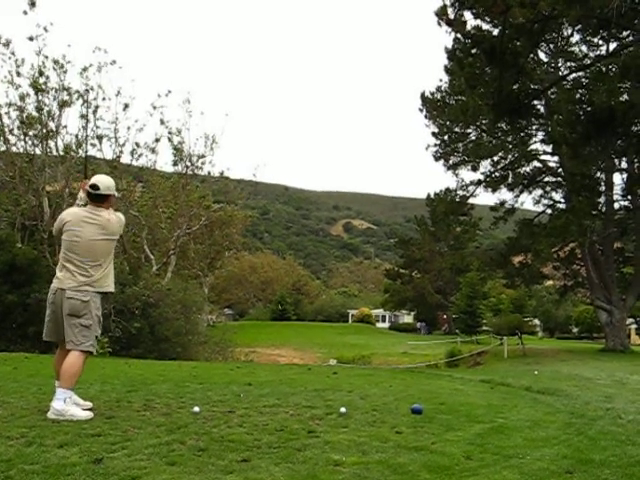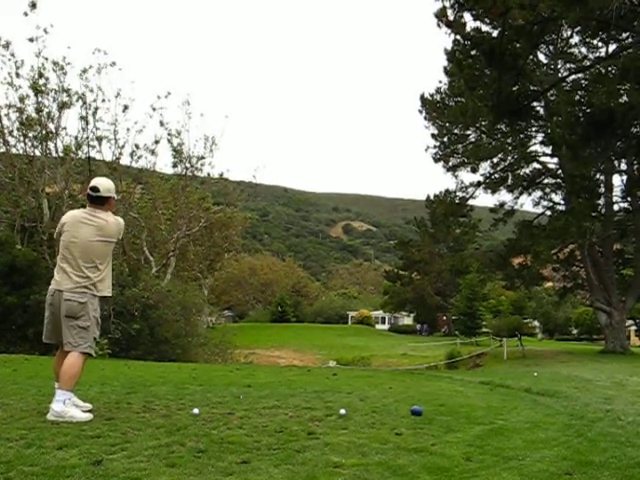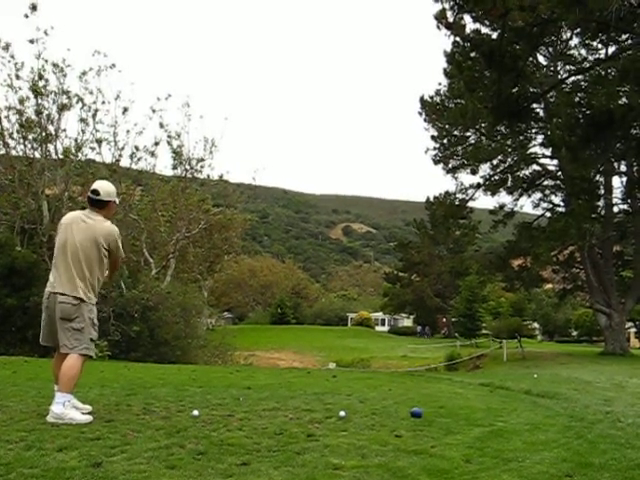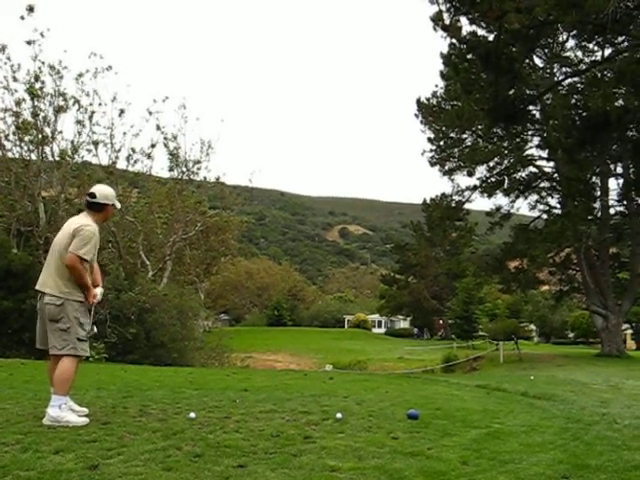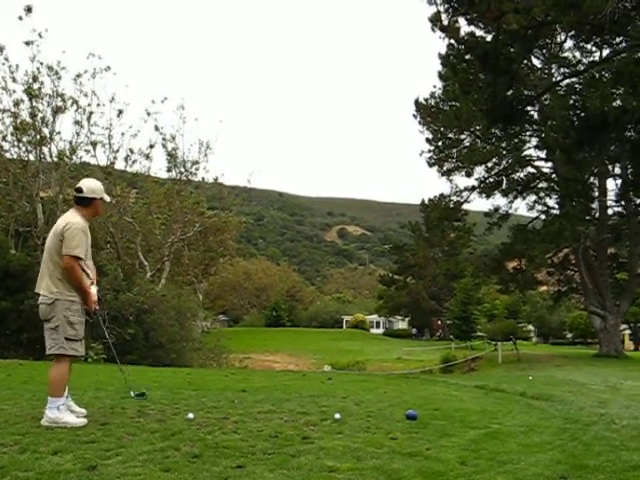
dt=0.4s
person 1, frame 1
left shoulder: (71, 215)
right shoulder: (116, 221)
left elbow: (56, 229)
left wrist: (80, 201)
right wrist: (91, 196)
left hip: (60, 289)
right hip: (83, 294)
left knee: (64, 345)
right knee: (79, 348)
left ankle: (64, 395)
right ankle: (60, 404)
person 1, frame 2
left shoulder: (70, 217)
right shoulder: (115, 224)
right wrist: (103, 208)
left hip: (58, 291)
right hip: (82, 296)
left knee: (64, 347)
right knee: (78, 349)
left ankle: (63, 396)
right ankle: (60, 405)
person 1, frame 3
left shoulder: (68, 218)
right shoulder: (109, 231)
right elbow: (116, 262)
right wrist: (108, 275)
left hip: (54, 292)
right hip: (77, 298)
left knee: (63, 349)
right knee: (77, 351)
left ankle: (63, 398)
right ankle: (60, 407)
person 1, frame 4
left shoulder: (77, 220)
right shoulder: (89, 229)
right elbow: (71, 262)
left wrist: (97, 287)
right wrist: (88, 288)
left hip: (50, 294)
right hip: (66, 298)
left knee: (58, 352)
right knee: (71, 353)
left ankle: (60, 401)
right ankle: (56, 410)
person 1, frame 5
left shoulder: (74, 221)
right shoulder: (75, 225)
left elbow: (86, 260)
right elbow: (69, 264)
left wrist: (92, 287)
right wrist: (87, 293)
left hip: (62, 296)
right hip: (63, 298)
left knee: (64, 353)
right knee: (64, 354)
left ankle: (62, 402)
right ankle: (54, 412)
